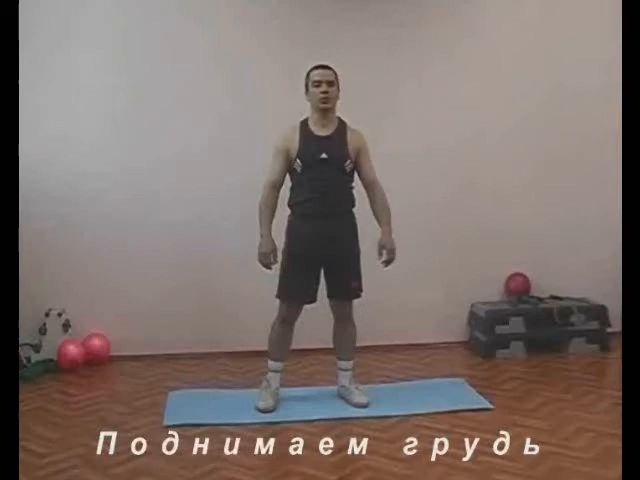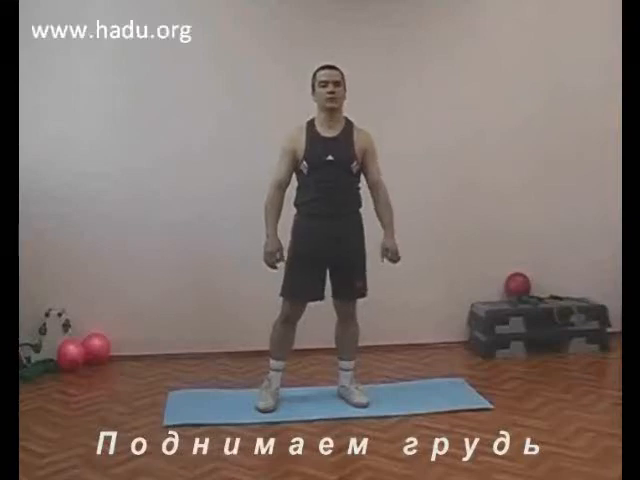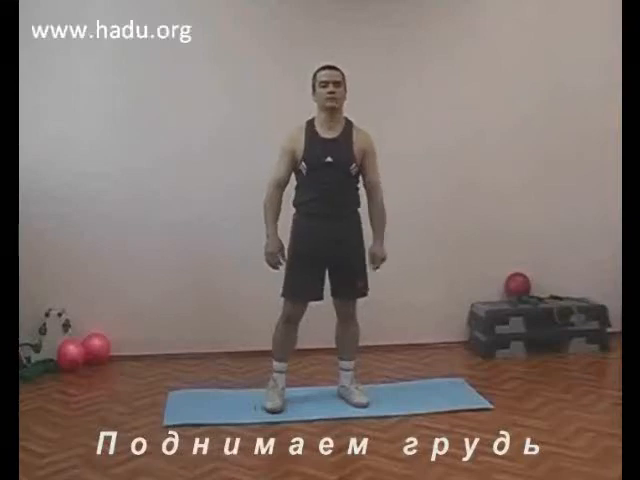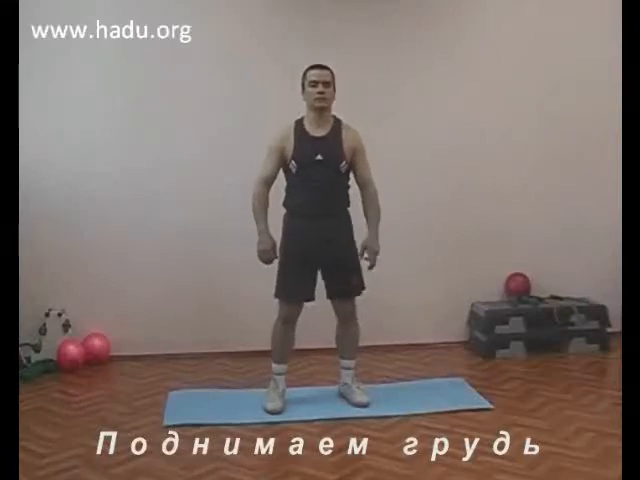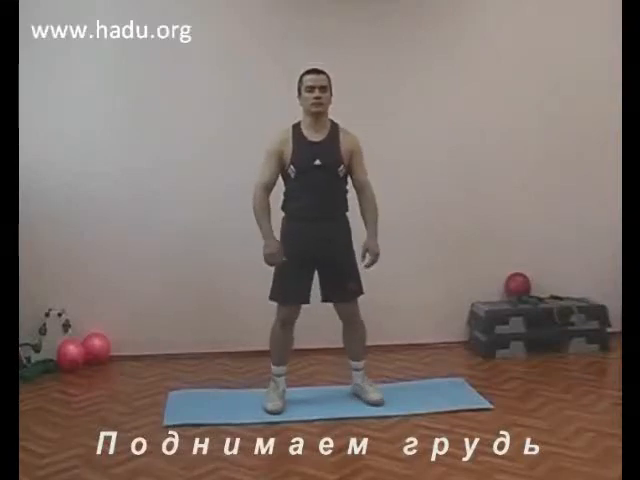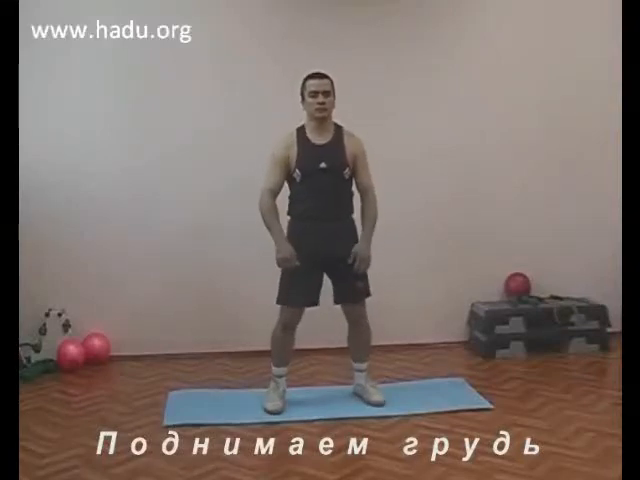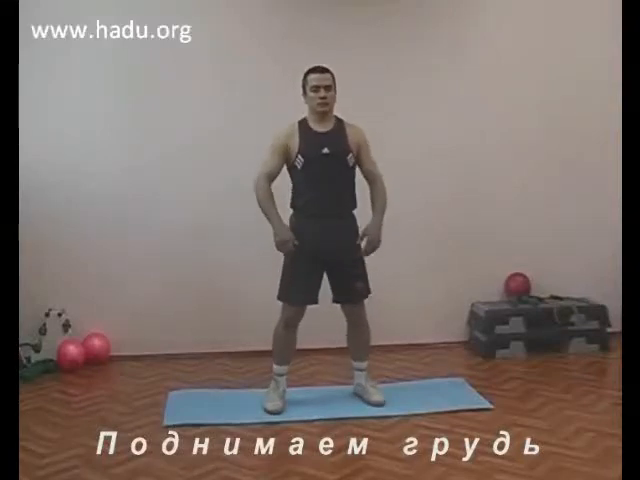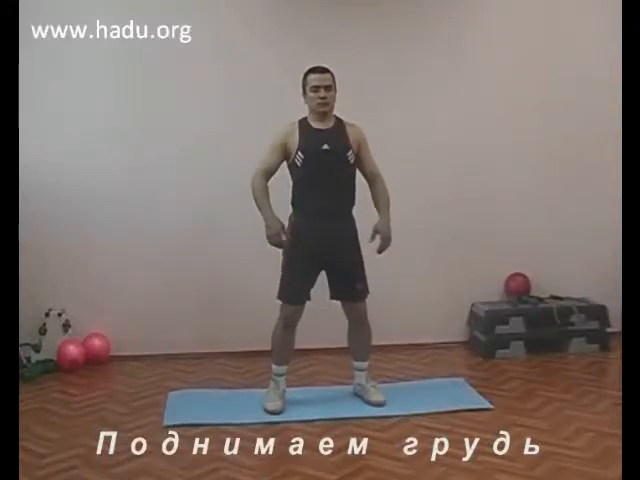
dt=0.2s
person 1, frame 1
left shoulder: (353, 138)
right shoulder: (290, 137)
left elbow: (373, 186)
right elbow: (271, 188)
left wrist: (386, 231)
right wrist: (265, 235)
left hip: (342, 233)
right hip: (302, 232)
left knee: (344, 312)
right knee: (287, 313)
left ankle: (346, 381)
right ankle: (271, 383)
person 1, frame 2
left shoulder: (361, 138)
right shoulder: (297, 138)
left elbow: (377, 188)
right elbow: (277, 187)
left wrist: (389, 233)
right wrist: (271, 235)
left hip: (348, 232)
right hip: (308, 231)
left knee: (347, 311)
right knee: (289, 312)
left ankle: (346, 381)
right ankle: (272, 382)
person 1, frame 3
left shoulder: (360, 139)
right shoulder: (297, 138)
left elbow: (374, 192)
right elbow: (276, 187)
left wrist: (378, 240)
right wrist: (271, 235)
left hip: (347, 233)
right hip: (307, 232)
left knee: (347, 312)
right knee: (291, 312)
left ankle: (346, 382)
right ankle: (277, 383)
person 1, frame 4
left shoulder: (350, 137)
right shoulder: (286, 137)
left elbow: (367, 187)
right elbow: (262, 185)
left wrist: (373, 234)
right wrist: (263, 232)
left hip: (339, 232)
right hip: (298, 232)
left knee: (347, 311)
right knee: (288, 313)
left ankle: (348, 381)
right ankle: (277, 384)
person 1, frame 5
left shoulder: (347, 141)
right shoulder: (284, 141)
left elbow: (364, 189)
right elbow: (261, 190)
left wrist: (372, 235)
right wrist: (268, 237)
left hip: (336, 235)
right hip: (296, 235)
left knee: (351, 313)
right knee: (285, 315)
left ankle: (360, 379)
right ankle: (277, 385)
person 1, frame 6
left shoulder: (352, 143)
right shoulder: (289, 145)
left elbow: (368, 194)
right elbow: (267, 197)
left wrist: (366, 241)
right wrist: (280, 242)
left hip: (343, 237)
right hip: (302, 238)
left knee: (357, 314)
right knee: (288, 317)
left ankle: (362, 380)
right ankle: (277, 385)
person 1, frame 7
left shoulder: (353, 134)
right shoulder: (290, 136)
left elbow: (375, 180)
right elbow: (262, 181)
left wrist: (377, 222)
right wrist: (277, 225)
left hip: (345, 233)
right hip: (304, 234)
left knee: (356, 313)
right knee: (290, 315)
left ankle: (362, 380)
right ankle: (277, 385)
person 1, frame 8
left shoulder: (353, 133)
right shoulder: (290, 134)
left elbow: (374, 177)
right elbow: (260, 176)
left wrist: (384, 217)
right wrist: (269, 217)
left hip: (343, 232)
right hip: (303, 233)
left knee: (358, 312)
right knee: (289, 314)
left ankle: (362, 380)
right ankle: (277, 385)
